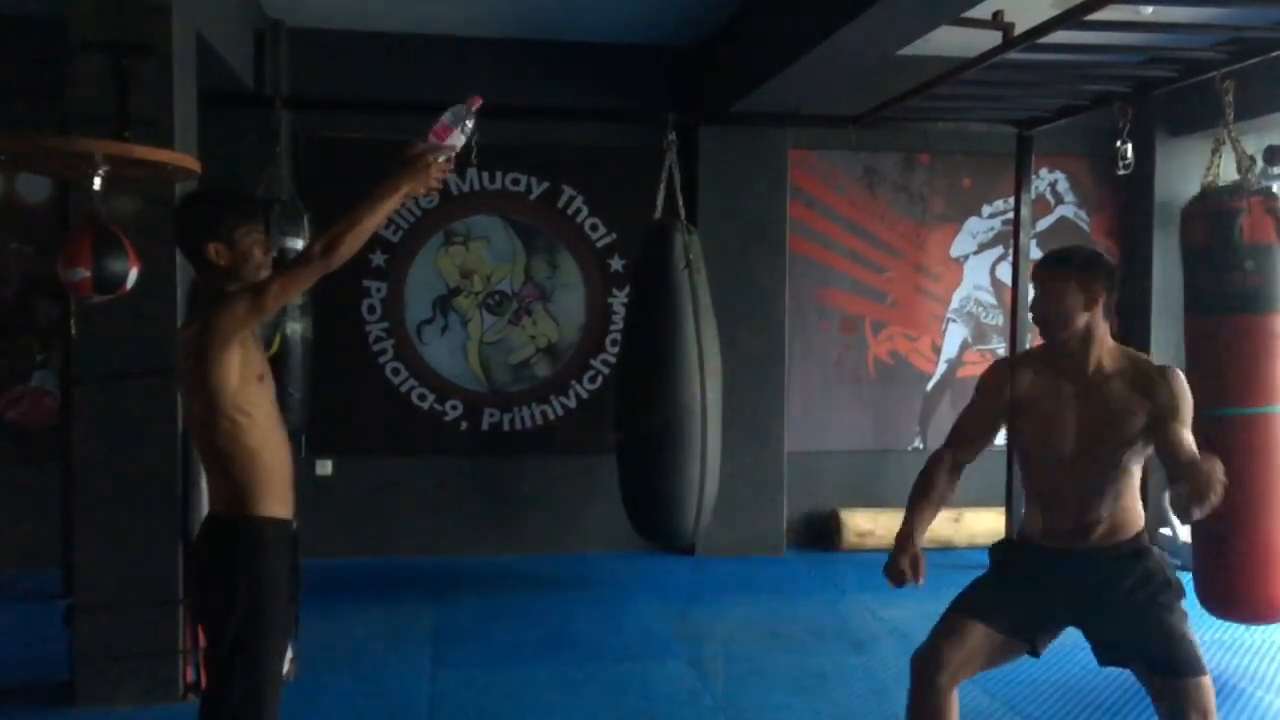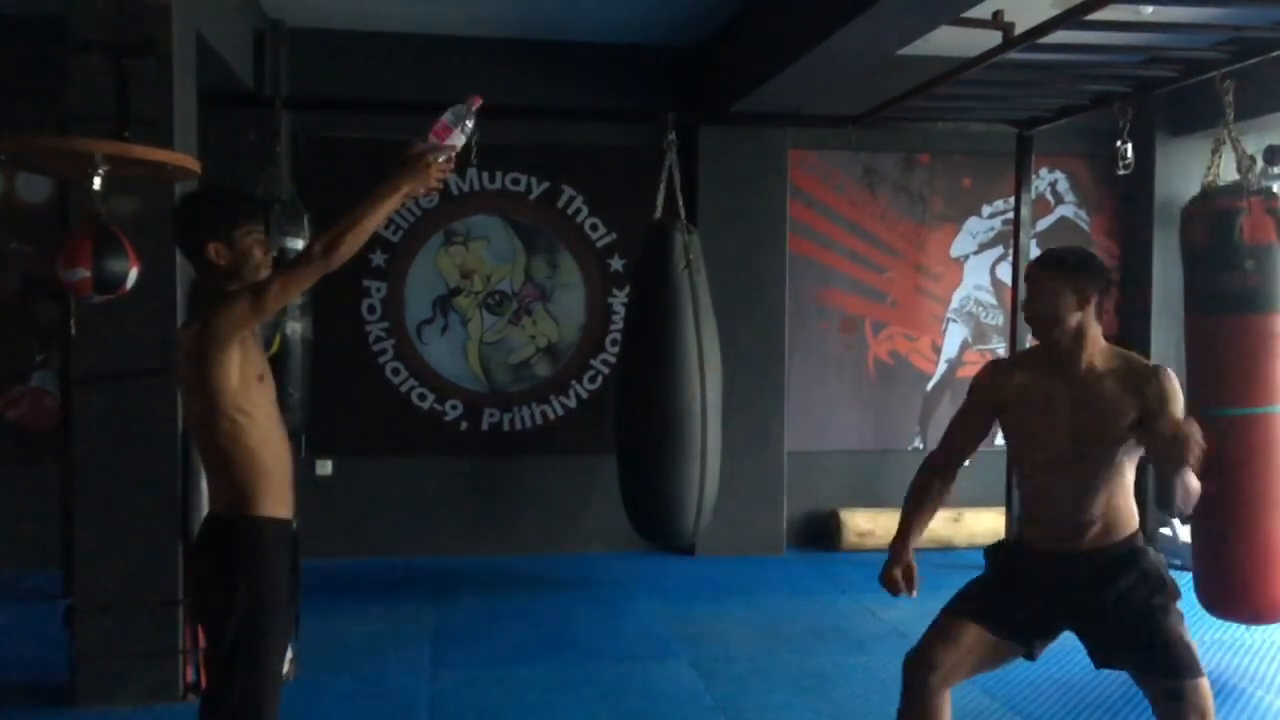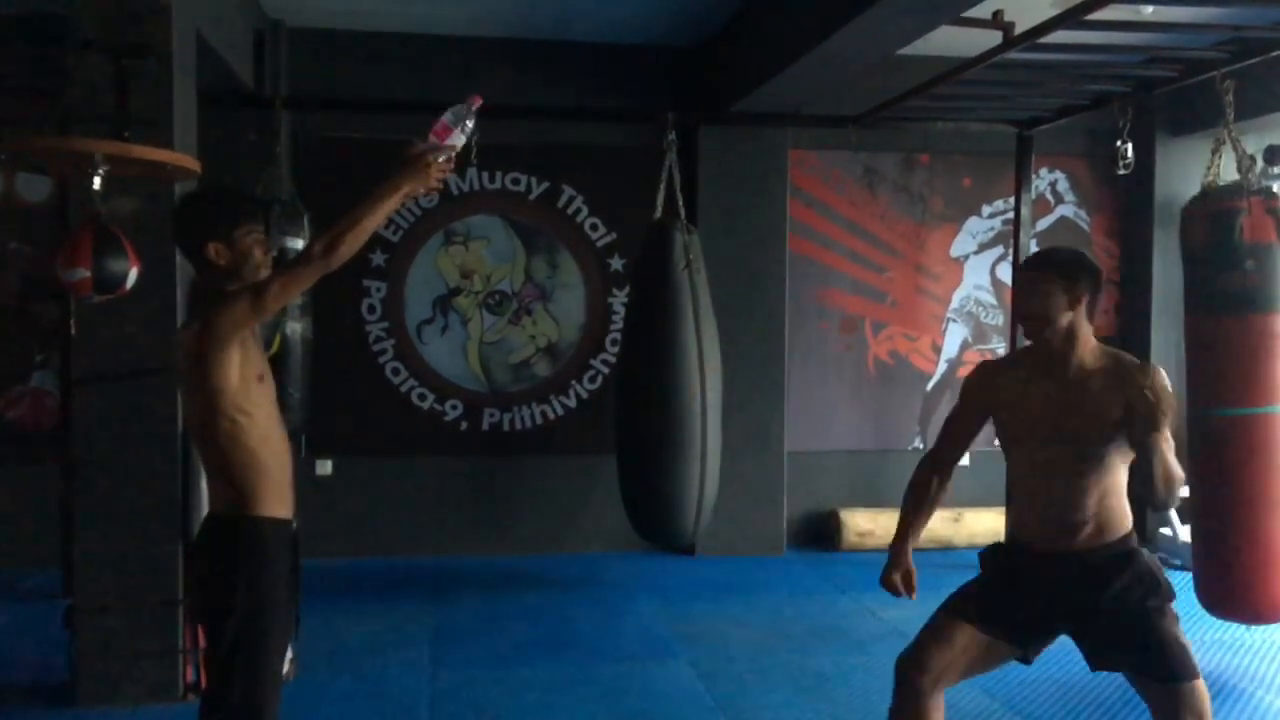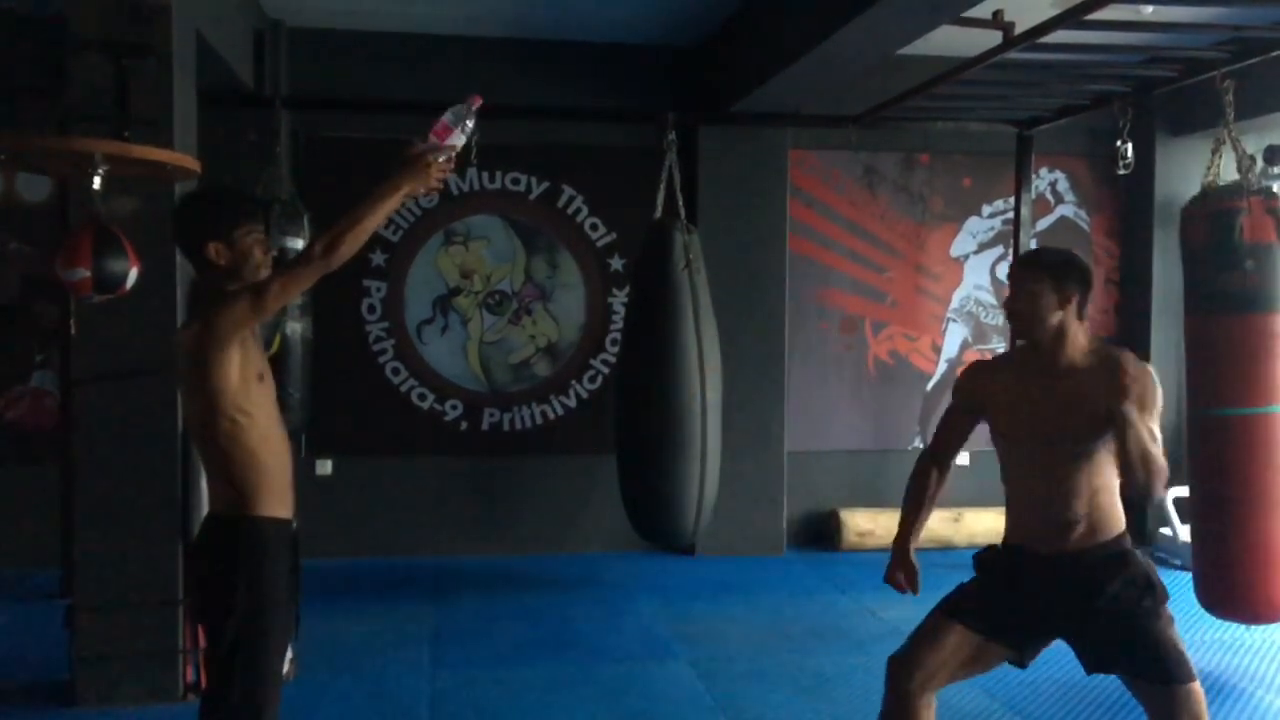
dt=0.1s
person 1, frame 1
left shoulder: (234, 322)
right shoulder: (219, 321)
left elbow: (316, 260)
right elbow: (324, 257)
left wrist: (402, 189)
right wrist: (401, 186)
left hip: (258, 538)
right hip: (247, 542)
person 1, frame 2
left shoulder: (234, 322)
right shoulder: (217, 322)
left elbow: (315, 261)
right elbow: (324, 257)
left wrist: (401, 190)
right wrist: (401, 187)
left hip: (258, 538)
right hip: (246, 542)
person 1, frame 3
left shoulder: (233, 321)
right shoulder: (218, 321)
left elbow: (317, 261)
right elbow: (324, 256)
left wrist: (402, 189)
right wrist: (401, 186)
left hip: (258, 538)
right hip: (246, 542)
person 1, frame 4
left shoulder: (234, 321)
right shoulder: (218, 322)
left elbow: (317, 260)
right elbow: (325, 257)
left wrist: (402, 188)
right wrist: (401, 186)
left hip: (258, 538)
right hip: (246, 542)
person 2, frame 1
left shoulder: (1156, 385)
right shoulder: (1012, 378)
left elbow: (1185, 487)
right elbow: (950, 459)
left wrist: (1198, 489)
right wrist: (909, 540)
left hip: (1125, 565)
right hip: (1036, 562)
right knee: (932, 669)
person 2, frame 2
left shoulder: (1147, 383)
right shoulder: (1004, 380)
left elbow: (1179, 501)
right elbow: (944, 463)
left wrist: (1180, 469)
right wrist: (903, 548)
left hip: (1119, 567)
right hip: (1030, 565)
right knee: (925, 672)
person 2, frame 3
left shoulder: (1136, 380)
right shoulder: (996, 380)
left elbow: (1164, 496)
right elbow: (939, 463)
left wrist: (1155, 436)
right wrist: (901, 550)
left hip: (1113, 568)
right hip: (1025, 567)
right knee: (917, 673)
person 2, frame 4
left shoulder: (1127, 376)
right shoulder: (986, 379)
left elbow: (1149, 487)
right elbow: (936, 461)
left wrist: (1127, 408)
right wrist: (904, 548)
left hip: (1105, 569)
right hip: (1019, 569)
right knee: (907, 676)
person 3, frame 1
right shoulder: (992, 219)
right elbow: (968, 253)
left hip: (999, 313)
right hip: (970, 304)
right knee: (946, 369)
left ankle: (1003, 436)
right ankle: (920, 436)
person 3, frame 2
right shoulder: (991, 219)
right elbow: (967, 253)
left hip: (999, 314)
right hip: (970, 304)
right knee: (947, 369)
left ankle: (1003, 436)
right ankle: (920, 436)
person 3, frame 3
right shoulder: (993, 218)
right elbow: (979, 259)
left hip: (1000, 314)
right hip: (970, 303)
right knee: (947, 369)
right ankle: (920, 435)
person 3, frame 4
right shoulder: (994, 218)
right elbow: (978, 258)
left hip: (1000, 314)
right hip: (971, 302)
right knee: (947, 369)
right ankle: (920, 435)
